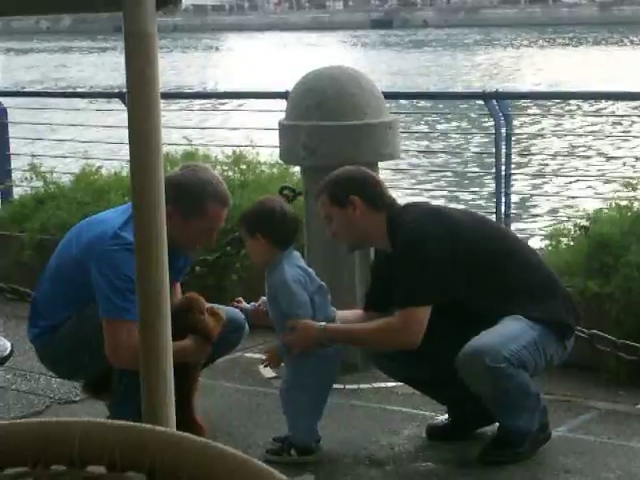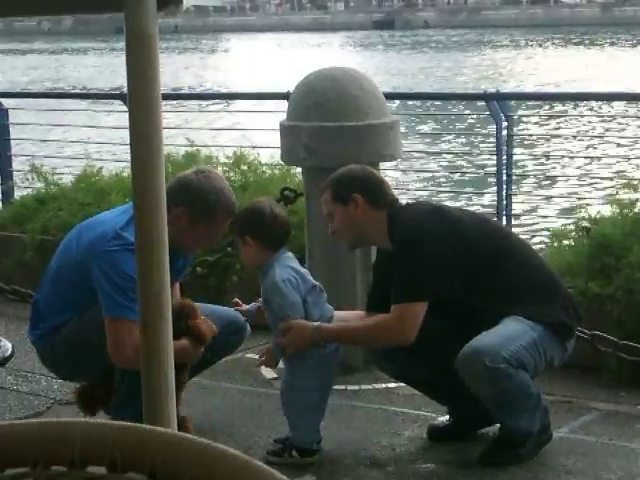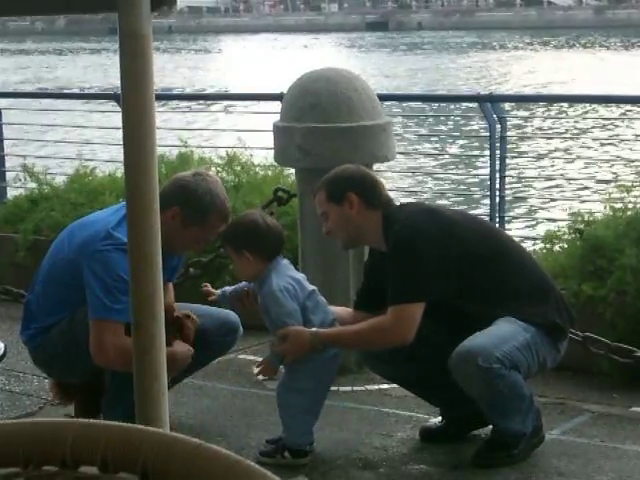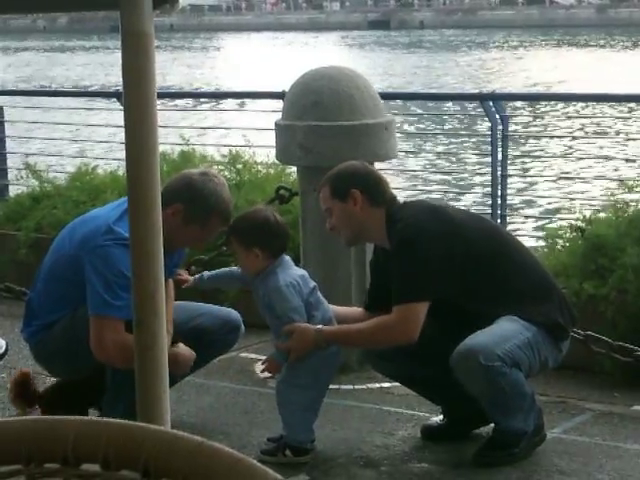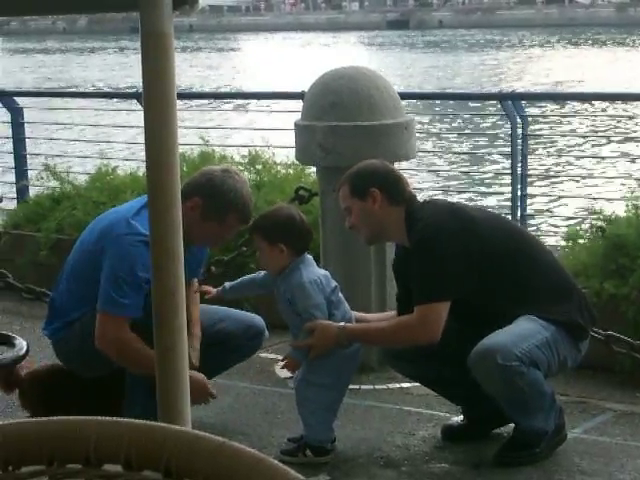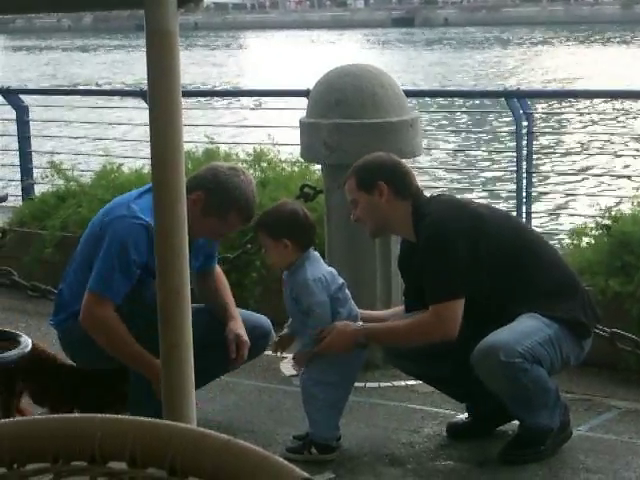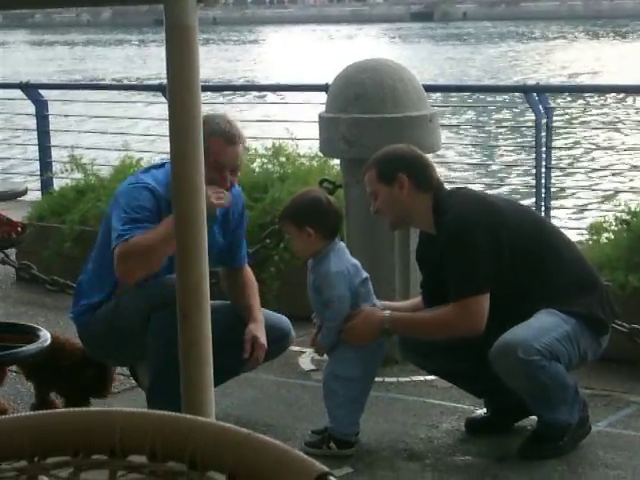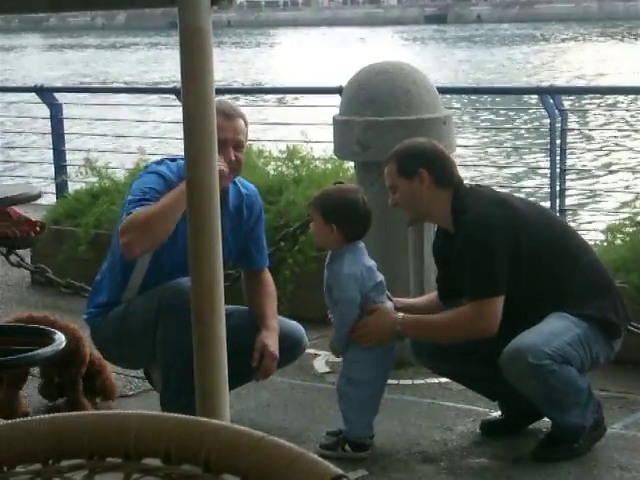
dt=0.5s
person 1, frame 1
left shoulder: (419, 232)
right shoulder: (391, 247)
left elbow: (408, 331)
right elbow: (371, 317)
left wrist: (322, 334)
left hip: (540, 320)
right hip: (481, 319)
left knee: (479, 357)
right knee: (384, 343)
left ankle: (527, 425)
right ankle: (471, 407)
person 1, frame 2
left shoulder: (419, 230)
right shoulder: (394, 245)
left elbow: (403, 328)
right elbow: (374, 317)
left wrist: (317, 334)
left hip: (542, 321)
right hip: (484, 320)
left knee: (480, 358)
right knee: (384, 346)
left ankle: (529, 426)
right ankle: (473, 408)
person 1, frame 3
left shoulder: (414, 230)
right shoulder: (386, 246)
left elbow: (400, 329)
right elbow: (363, 317)
left wrist: (315, 339)
left hip: (534, 323)
right hip: (474, 321)
left knee: (473, 358)
right knee: (377, 346)
left ankle: (522, 426)
right ankle: (465, 409)
person 1, frame 4
left shoulder: (418, 229)
right shoulder: (389, 245)
left elbow: (405, 328)
right elbow: (375, 316)
left wrist: (320, 336)
left hip: (536, 322)
right hip: (476, 321)
left knee: (474, 356)
right knee: (379, 344)
left ankle: (524, 424)
right ankle: (466, 408)
person 1, frame 5
left shoulder: (437, 228)
right shoulder: (411, 243)
left elbow: (426, 328)
right elbow: (409, 318)
left wrist: (343, 333)
left hip: (555, 321)
right hip: (497, 321)
left knee: (492, 356)
right knee: (399, 346)
left ankle: (544, 424)
right ankle: (486, 408)
person 1, frame 6
left shoulder: (444, 224)
right shoulder: (415, 240)
left elbow: (444, 325)
right elbow: (417, 314)
left wrist: (359, 334)
right wrist: (356, 317)
left hip: (558, 319)
right hip: (500, 319)
left knee: (497, 354)
right knee: (400, 343)
left ankle: (549, 421)
right ankle: (490, 405)
person 1, frame 7
left shoulder: (466, 218)
right shoulder: (434, 233)
left elbow: (470, 318)
right elbow: (436, 305)
left wrist: (385, 322)
right wrist: (376, 309)
left hip: (576, 314)
right hip: (516, 313)
left knee: (514, 351)
right knee: (417, 340)
left ankle: (569, 416)
right ankle: (508, 400)
person 1, frame 8
left shoulder: (485, 218)
right shoulder: (449, 231)
left elbow: (484, 320)
right elbow: (450, 300)
left wrist: (398, 325)
right wrist: (394, 306)
left hip: (588, 317)
right hip: (529, 315)
left knee: (524, 356)
right knee: (429, 343)
left ankle: (583, 417)
right ankle: (521, 404)
person 2, frame 1
left shoulder: (177, 232)
right shoulder: (120, 248)
left elbow: (171, 286)
right elbow: (121, 351)
right wrist: (188, 350)
left hip: (123, 325)
left knee: (232, 324)
left ankle: (139, 390)
right ankle: (126, 420)
person 2, frame 2
left shoulder: (173, 230)
right shoulder: (121, 248)
left elbow: (170, 286)
right elbow: (124, 350)
right wrist: (185, 349)
left hip: (118, 319)
left knee: (233, 325)
left ankle: (138, 390)
right ankle: (127, 422)
person 2, frame 3
left shoulder: (166, 231)
right shoulder: (113, 249)
left elbow: (164, 285)
right elbow: (106, 350)
right wrist: (172, 357)
left hip: (110, 320)
left knee: (226, 326)
left ankle: (132, 391)
right ankle: (121, 421)
person 2, frame 4
left shoulder: (169, 225)
right shoulder: (114, 244)
left elbow: (165, 281)
right elbow: (107, 345)
left wrist: (166, 335)
right wrist: (172, 358)
left hip: (121, 319)
left knee: (226, 325)
left ankle: (127, 387)
right ankle: (121, 420)
person 2, frame 5
left shoulder: (193, 224)
right shoulder: (133, 239)
left elbow: (189, 282)
right elbow: (110, 339)
left wrist: (193, 338)
left hip: (143, 323)
left knee: (250, 331)
left ankle: (151, 388)
right ankle: (142, 419)
person 2, frame 6
left shoulder: (201, 217)
right shoulder: (133, 225)
left elbow: (208, 273)
right elbow: (93, 313)
left wrist: (233, 319)
right wrist: (156, 371)
left hip: (148, 323)
left knee: (257, 332)
left ankle: (161, 390)
right ankle: (147, 417)
person 2, frame 7
left shoulder: (232, 199)
right shoulder: (144, 191)
left elbow: (237, 269)
right elbow: (127, 268)
left wrist: (255, 322)
left hip: (170, 317)
right hip: (104, 322)
left knee: (277, 331)
right knee: (175, 288)
left ankle: (179, 383)
right ankle: (166, 411)
person 2, frame 8
left shoulder: (246, 198)
right shoulder: (159, 179)
left elbow: (257, 274)
right elbow: (130, 243)
left wrist: (269, 330)
right wrist: (191, 188)
left hip: (187, 320)
right hip: (119, 323)
left knee: (291, 338)
right knee: (184, 293)
left ankle: (194, 390)
right ankle: (179, 415)
person 3, frame 1
left shoulder: (286, 277)
right shoulder: (284, 264)
left elbow: (303, 322)
right elbow: (279, 301)
left wrist: (281, 350)
left hip: (315, 348)
right hip: (314, 345)
left knee: (297, 392)
right knee: (296, 391)
left ankle: (303, 445)
right ankle: (303, 434)
person 3, frame 2
left shoulder: (278, 278)
right shoulder: (281, 264)
left elbow: (295, 323)
left wrist: (276, 351)
right wrist: (251, 309)
left hip: (314, 347)
right hip: (316, 343)
left knee: (297, 393)
right knee: (300, 393)
left ankle: (304, 447)
right ankle: (305, 436)
person 3, frame 3
left shoulder: (277, 289)
right shoulder: (273, 271)
right elbow: (250, 286)
left wrist: (274, 360)
right wrist: (223, 294)
left hip: (317, 349)
left knee: (293, 394)
right knee: (293, 393)
left ankle: (297, 448)
right ankle: (297, 437)
person 3, frame 4
left shoulder: (281, 285)
right shoulder: (266, 271)
right elbow: (233, 276)
left wrist: (279, 357)
right wrist: (198, 280)
left hip: (316, 347)
left knee: (292, 391)
right knee: (291, 389)
left ankle: (298, 446)
right ankle: (299, 435)
person 3, frame 5
left shoulder: (304, 281)
right shoulder: (285, 272)
right elbow: (257, 282)
left wrist: (298, 354)
right wrist: (222, 291)
left hip: (336, 347)
left knee: (311, 390)
right knee: (307, 388)
left ankle: (318, 446)
right ankle: (319, 435)
person 3, frame 6
left shoulder: (309, 278)
right shoulder: (298, 269)
left elbow: (321, 320)
left wrist: (305, 351)
right wrist: (290, 332)
left knee: (317, 387)
right knee: (313, 385)
left ankle: (323, 443)
right ankle: (324, 432)
person 3, frame 7
left shoulder: (332, 270)
right shoulder: (326, 257)
left elbow: (339, 311)
left wrist: (324, 342)
right wrist: (320, 329)
left knee: (339, 382)
right knee: (339, 381)
left ankle: (342, 438)
right ankle: (343, 427)
person 3, frame 8
left shoulder: (345, 269)
right shoulder: (350, 252)
left elbow: (348, 311)
left wrist: (337, 343)
right wrist: (339, 338)
left knee: (354, 386)
right knee: (357, 386)
left ankle: (356, 440)
right ankle: (359, 430)
